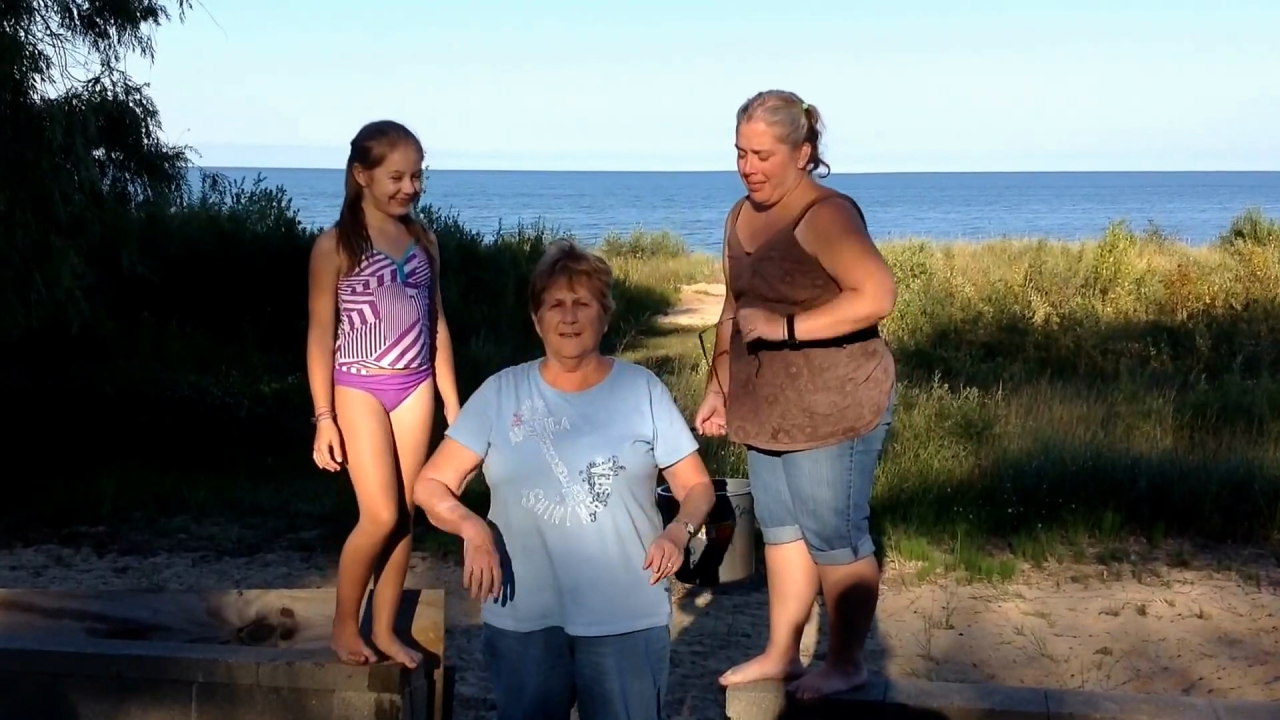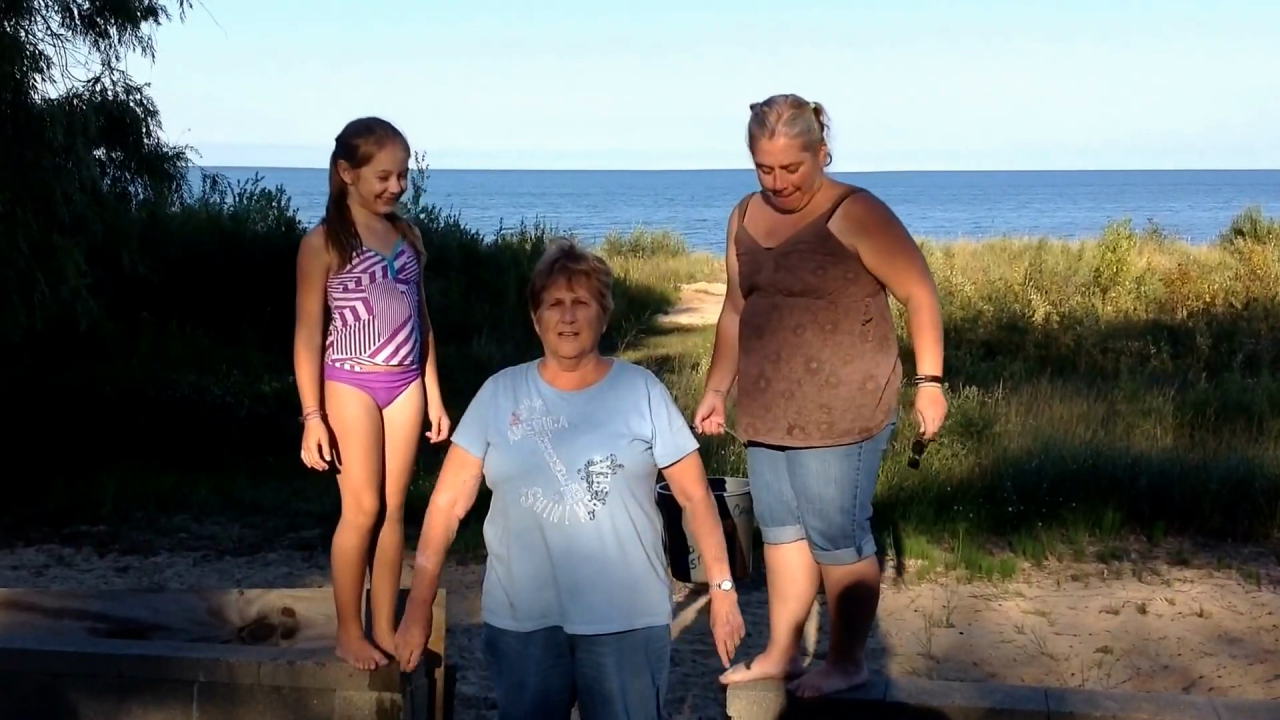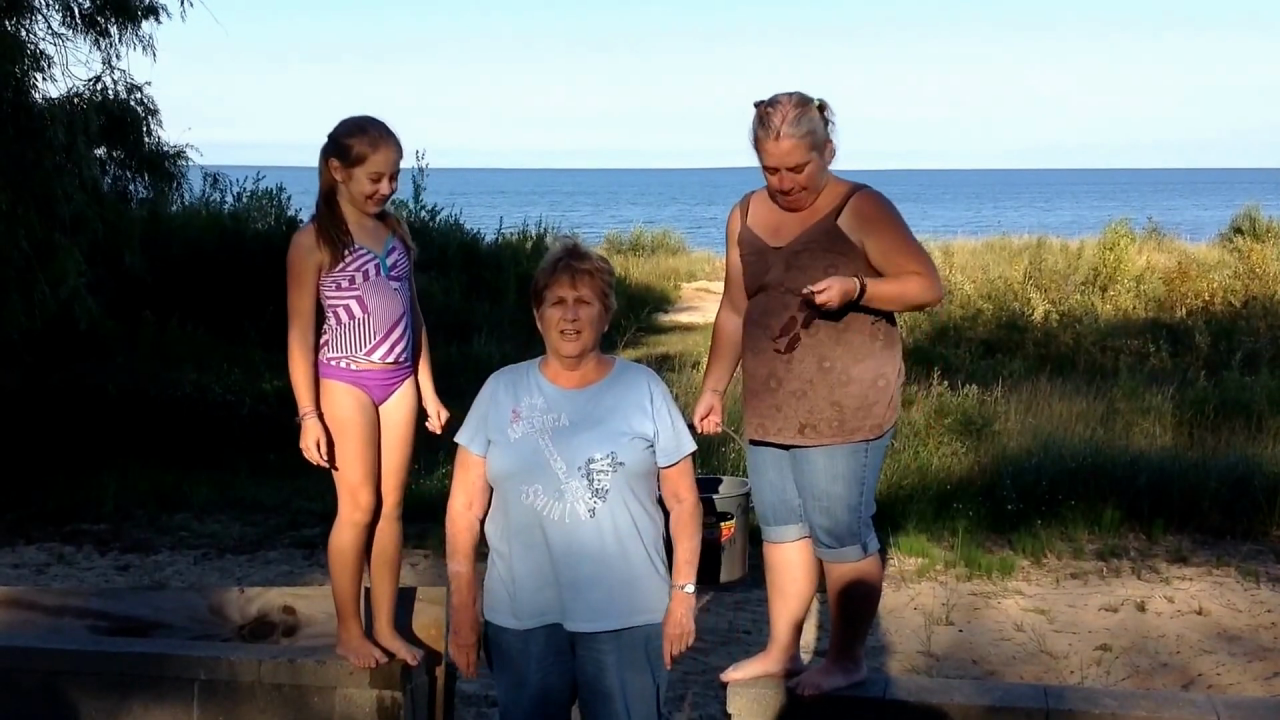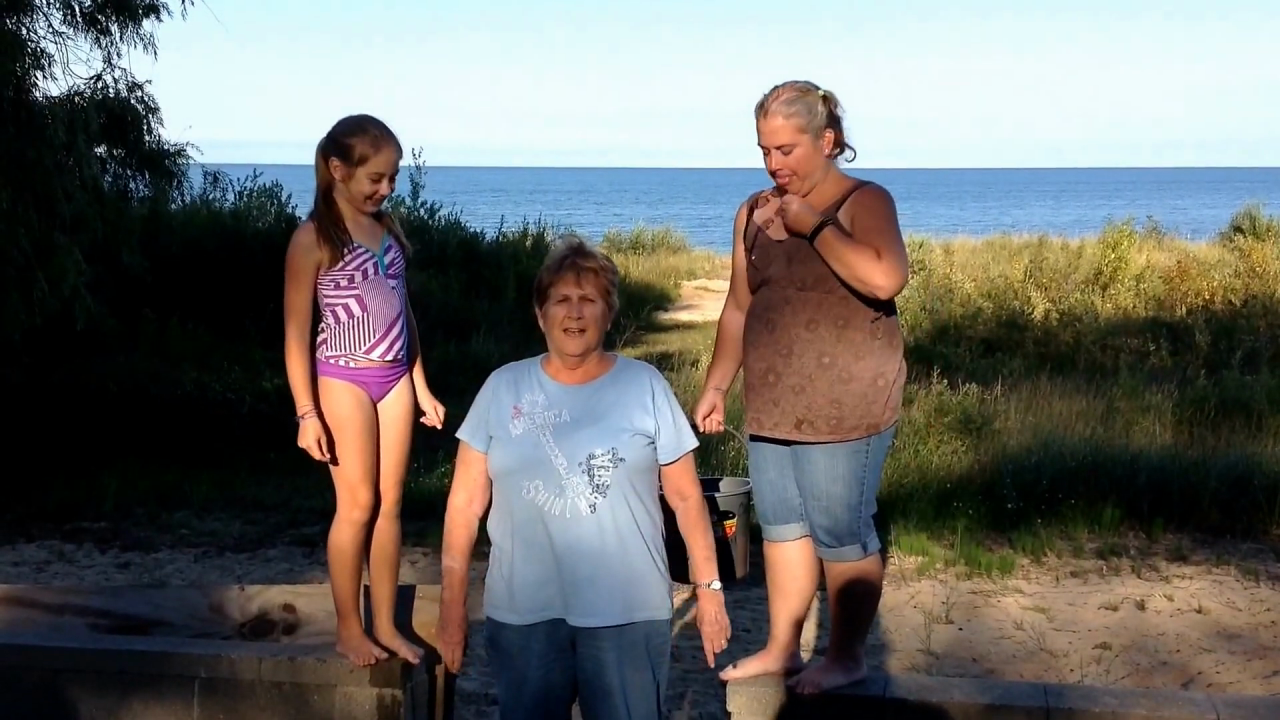
dt=0.5s
person 1, frame 1
left shoulder: (827, 216)
right shoulder: (741, 217)
left elbow: (875, 297)
left wrist: (787, 327)
right wrist: (718, 389)
left hip: (834, 408)
right hip: (769, 410)
left knee: (836, 538)
right knee: (781, 530)
left ankle: (846, 662)
right ankle: (780, 654)
person 1, frame 2
left shoulder: (856, 213)
right shoulder: (746, 216)
left elbow: (919, 294)
left wrist: (930, 381)
right wrist: (716, 388)
left hip: (839, 411)
right hip: (769, 409)
left knee: (837, 537)
right knee: (780, 529)
left ankle: (847, 661)
right ankle: (780, 652)
person 1, frame 3
left shoulder: (862, 208)
right shoulder: (746, 215)
left elbow: (926, 285)
right elbow: (735, 311)
left wrist: (857, 289)
right wrist: (713, 387)
left hip: (844, 409)
right hip: (772, 408)
left knee: (842, 536)
right knee: (781, 527)
left ankle: (847, 659)
right ankle: (781, 650)
person 1, frame 4
left shoulder: (865, 202)
right shoulder: (754, 212)
left elbow: (885, 279)
right elbow: (740, 309)
left wrist: (813, 226)
right wrist: (715, 386)
left hip: (845, 407)
right hip: (772, 406)
left knee: (841, 534)
right knee: (782, 525)
left ankle: (847, 657)
right ankle: (780, 649)
person 2, frame 1
left shoulder: (423, 240)
right shoulder: (336, 245)
right elbow: (320, 335)
left wrist: (452, 400)
right wrist: (324, 418)
left hip: (415, 389)
right hip: (360, 388)
left knee: (406, 513)
right knee: (380, 515)
left ankle: (385, 630)
right ankle: (344, 626)
person 2, frame 2
left shoulder: (407, 235)
right shoulder: (324, 242)
right elbow: (308, 333)
left wrist: (434, 396)
right wrist: (312, 416)
left hip: (405, 385)
right hip: (352, 385)
left knee: (394, 509)
right knee: (362, 509)
left ankle: (386, 628)
right ankle: (348, 632)
person 2, frame 3
left shoulder: (396, 231)
right shoulder: (314, 241)
right elbow: (300, 332)
left wrist: (428, 389)
right wrist: (308, 414)
left hip: (399, 381)
right hip: (346, 383)
left knee: (392, 505)
right knee: (357, 506)
left ankle: (385, 626)
right ankle: (349, 631)
person 2, frame 4
left shoulder: (388, 229)
right shoulder: (314, 238)
right elbow: (297, 331)
left wrist: (421, 386)
right wrist: (307, 412)
left hip: (394, 380)
right hip: (343, 381)
left knee: (390, 502)
right knee: (357, 504)
left ankle: (385, 624)
right ankle: (348, 628)
person 3, frame 1
left shoulder: (642, 389)
right shoulder: (500, 393)
left elbow: (696, 485)
right elbow: (431, 484)
left wrist: (679, 531)
right wrist: (473, 530)
left hip: (625, 617)
right hip: (523, 618)
person 3, frame 2
left shoulder: (642, 390)
right shoulder: (499, 393)
left elbow: (695, 495)
right elbow: (448, 502)
left wrist: (722, 588)
right wrist: (419, 603)
left hip: (626, 617)
right hip: (521, 619)
person 3, frame 3
left shoulder: (643, 388)
right shoulder: (501, 391)
left elbow: (683, 500)
right elbow: (465, 507)
left wrist: (682, 594)
right wrist: (462, 609)
left hip: (626, 614)
right hip: (522, 615)
person 3, frame 4
left shoulder: (646, 385)
right shoulder: (503, 388)
left elbow: (687, 497)
right elbow: (465, 502)
left wrist: (709, 588)
right wrist: (453, 602)
left hip: (628, 610)
right hip: (523, 611)
